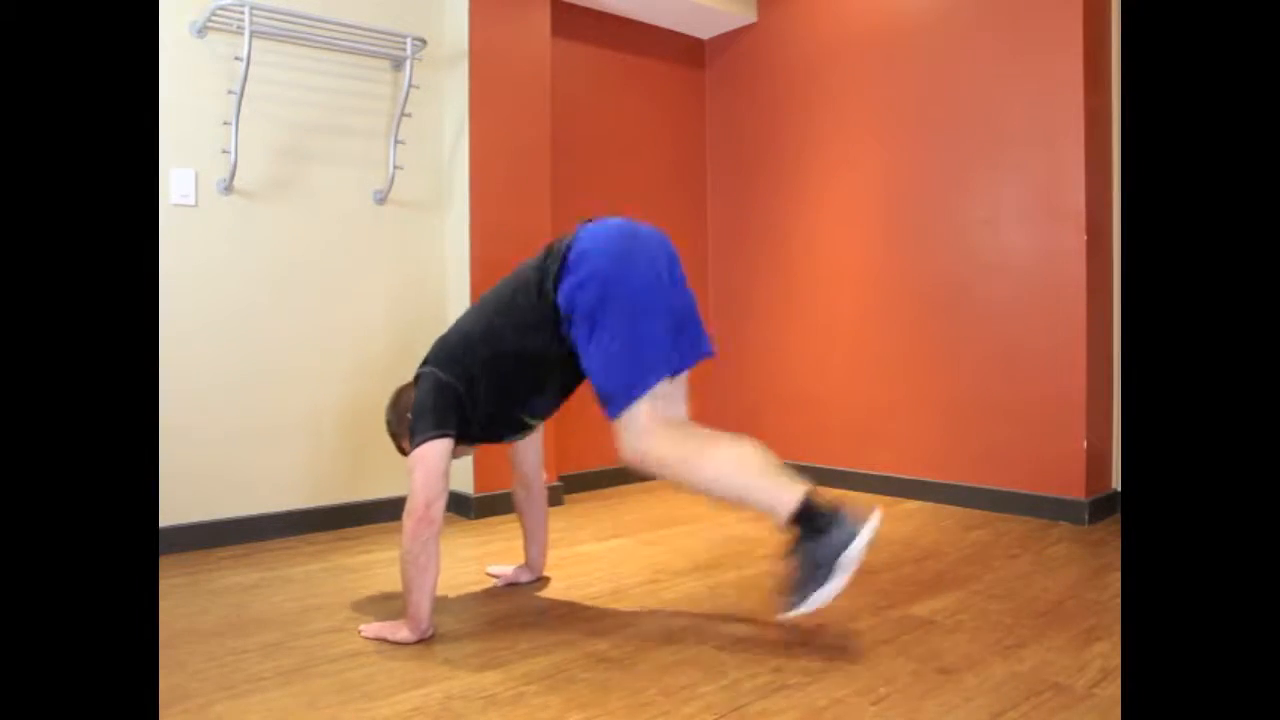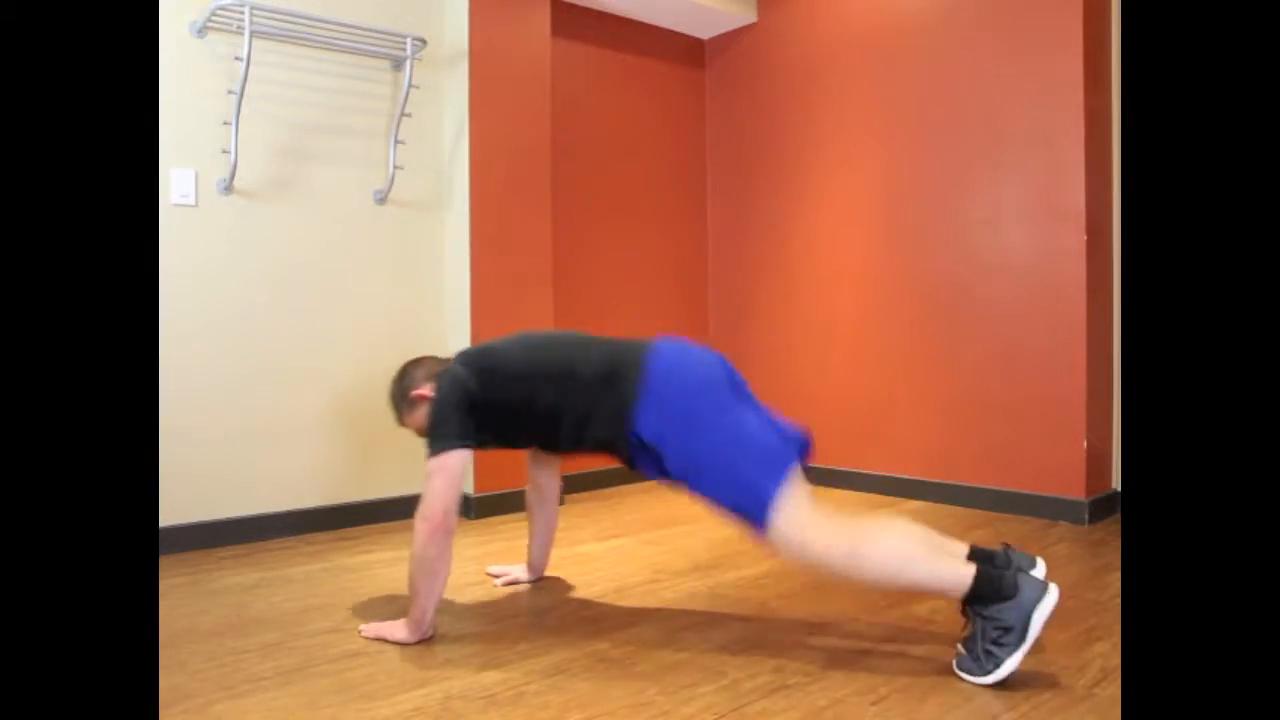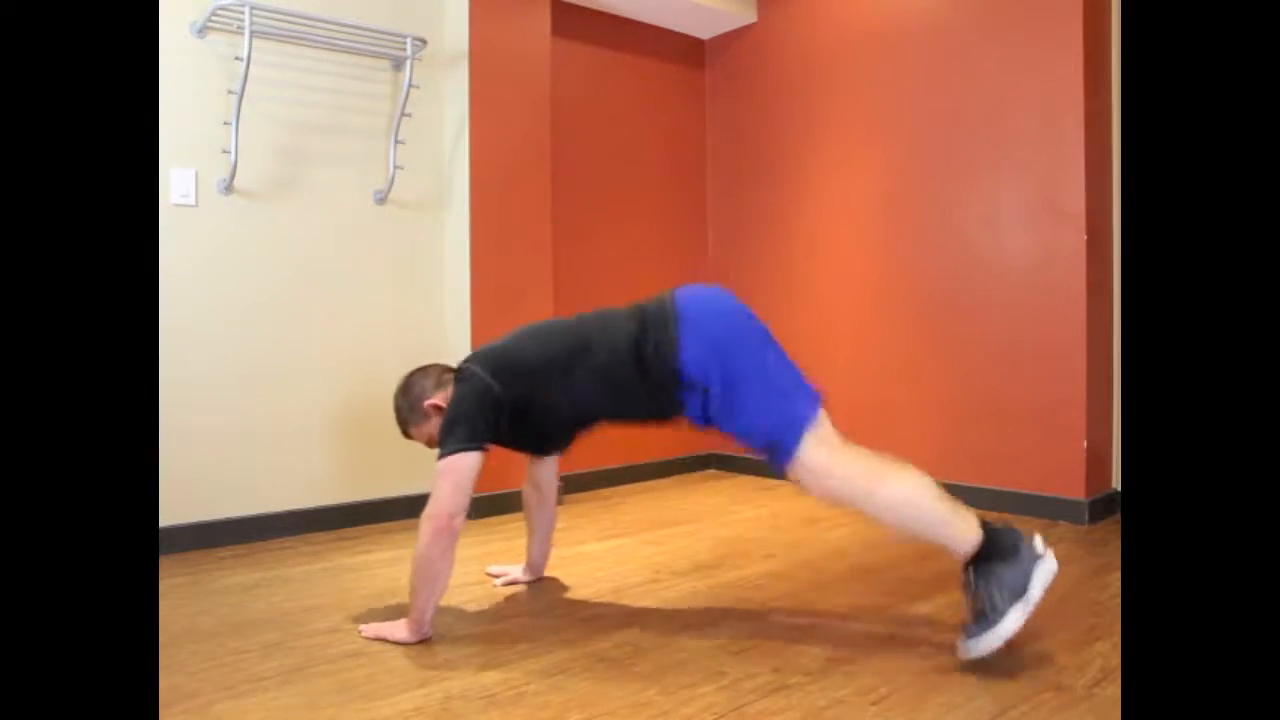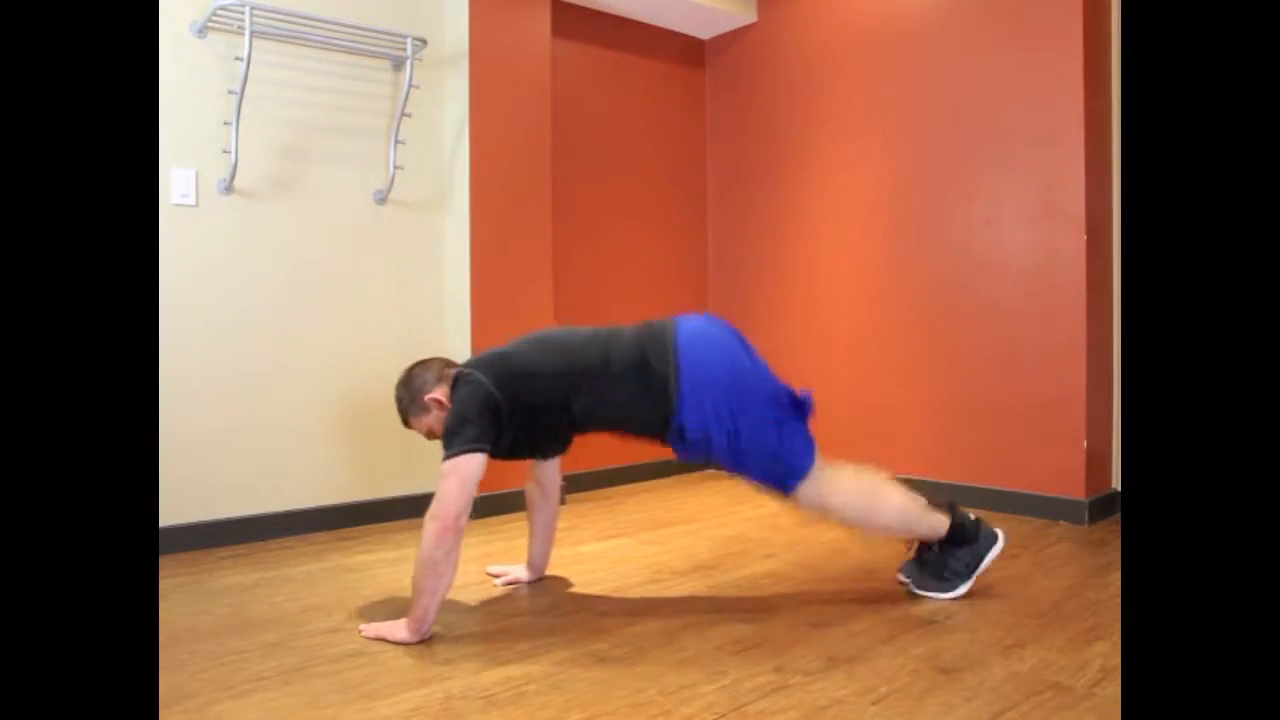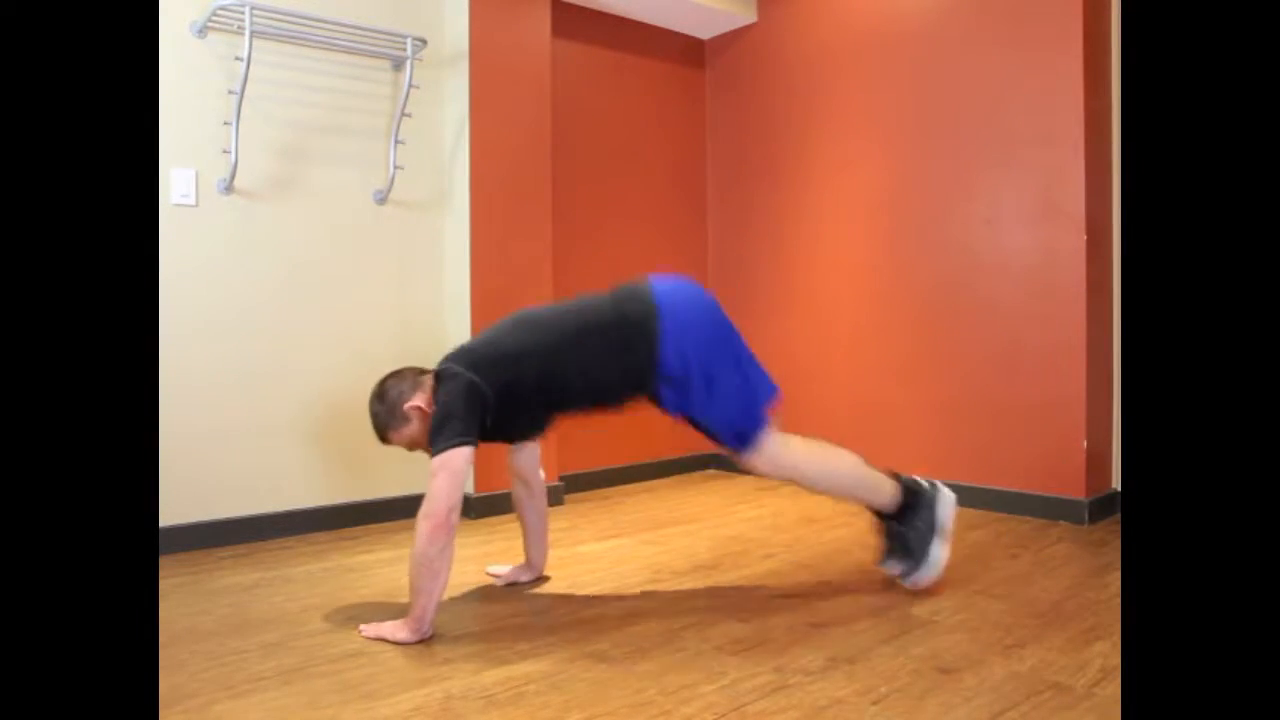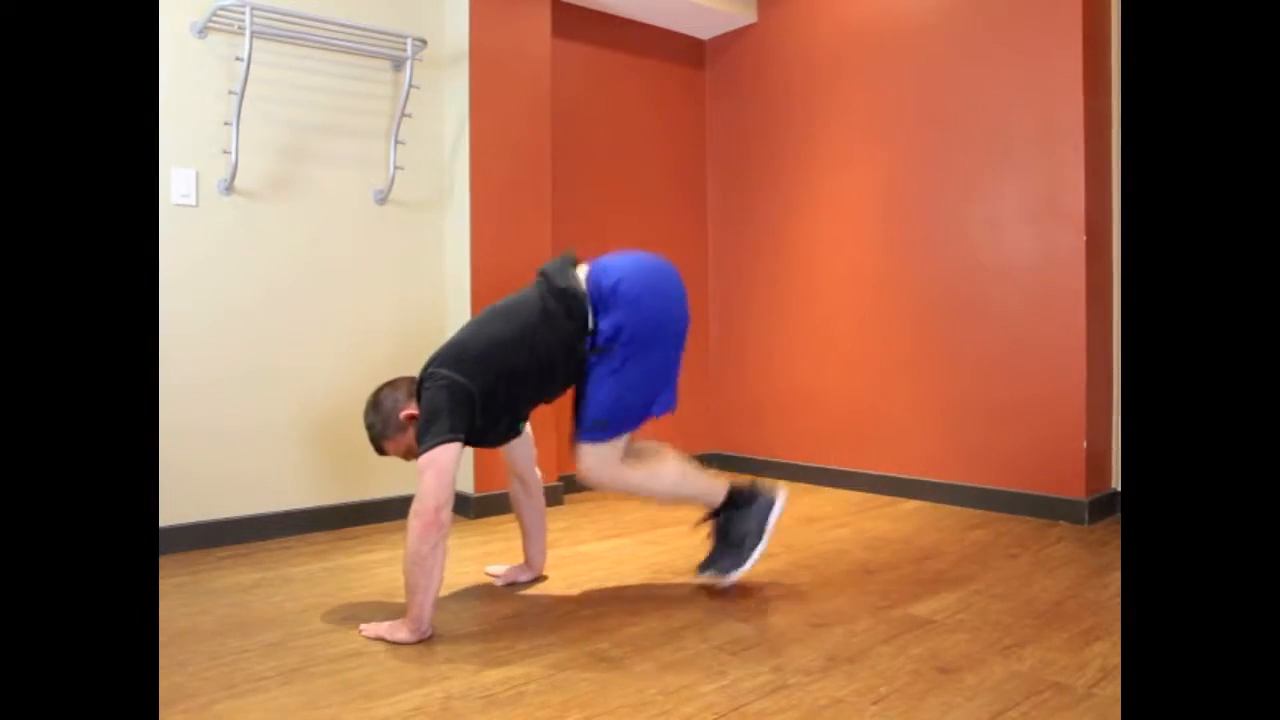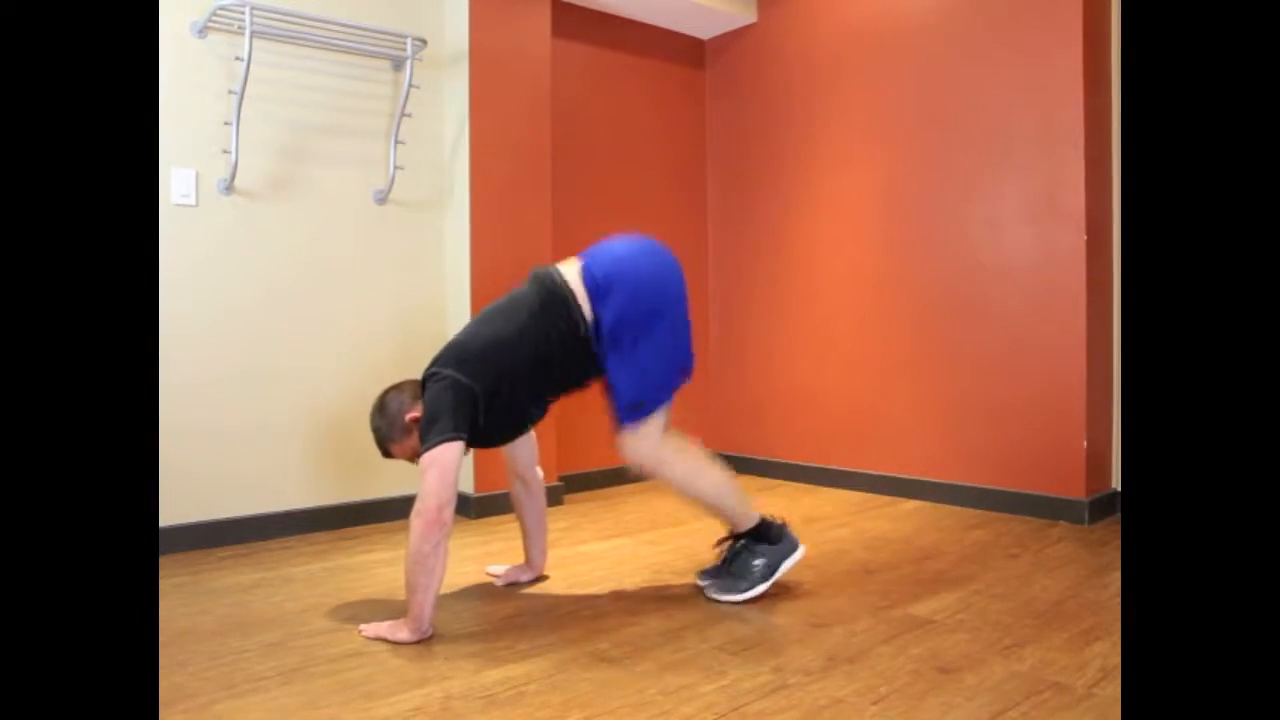
dt=0.3s
person 1, frame 1
left shoulder: (436, 391)
right shoulder: (500, 392)
left elbow: (425, 505)
right elbow: (528, 470)
left wrist: (415, 623)
right wrist: (533, 564)
left hip: (605, 264)
right hip: (628, 255)
left knee: (646, 443)
right knee: (666, 437)
left ankle: (818, 528)
right ankle: (818, 523)
person 1, frame 2
left shoulder: (458, 390)
right shoulder: (505, 376)
left elbow: (436, 514)
right elbow: (545, 467)
left wrist: (416, 622)
right wrist: (533, 565)
left hip: (671, 403)
right hip: (686, 377)
left knee: (801, 537)
right knee: (803, 528)
left ankle: (999, 590)
right ankle: (991, 565)
person 1, frame 3
left shoulder: (474, 394)
right shoulder: (513, 389)
left elbow: (442, 516)
right elbow: (543, 475)
left wrist: (416, 622)
right wrist: (533, 568)
left hip: (696, 337)
right hip: (695, 330)
left knee: (822, 465)
right knee: (825, 466)
left ankle: (998, 552)
right ankle: (990, 542)
person 1, frame 4
left shoulder: (473, 396)
right shoulder: (509, 379)
left elbow: (446, 519)
right elbow: (544, 472)
left wrist: (417, 624)
right wrist: (535, 565)
left hip: (700, 384)
right hip: (698, 348)
left knee: (812, 490)
right knee: (806, 481)
left ankle: (961, 533)
right ankle: (943, 519)
person 1, frame 5
left shoulder: (457, 394)
right shoulder: (490, 382)
left elbow: (439, 516)
right elbow: (527, 472)
left wrist: (416, 623)
right wrist: (533, 564)
left hip: (674, 329)
right hip: (668, 326)
left knee: (763, 452)
right knee: (762, 449)
left ankle: (911, 500)
right ankle: (899, 502)
person 1, frame 6
left shoulder: (443, 394)
right shoulder: (476, 385)
left elbow: (431, 513)
right elbow: (523, 472)
left wrist: (414, 622)
right wrist: (532, 562)
left hip: (631, 296)
right hip: (631, 298)
left knee: (597, 464)
right knee: (609, 451)
left ankle: (739, 501)
right ankle: (736, 501)
person 1, frame 7
left shoulder: (446, 394)
right shoulder: (480, 386)
left elbow: (432, 512)
right elbow: (526, 472)
left wrist: (415, 623)
right wrist: (533, 563)
left hip: (630, 282)
right hip: (625, 277)
left knee: (642, 447)
right knee: (645, 442)
left ankle: (763, 537)
right ankle: (751, 533)
